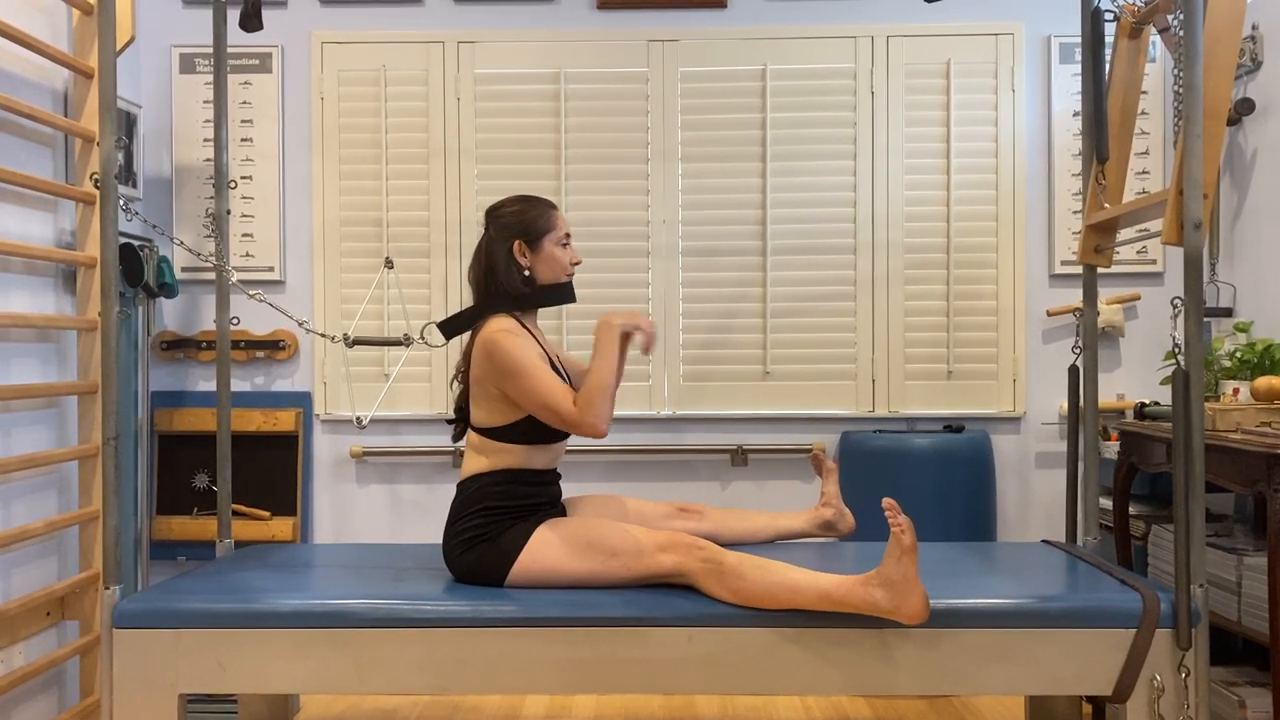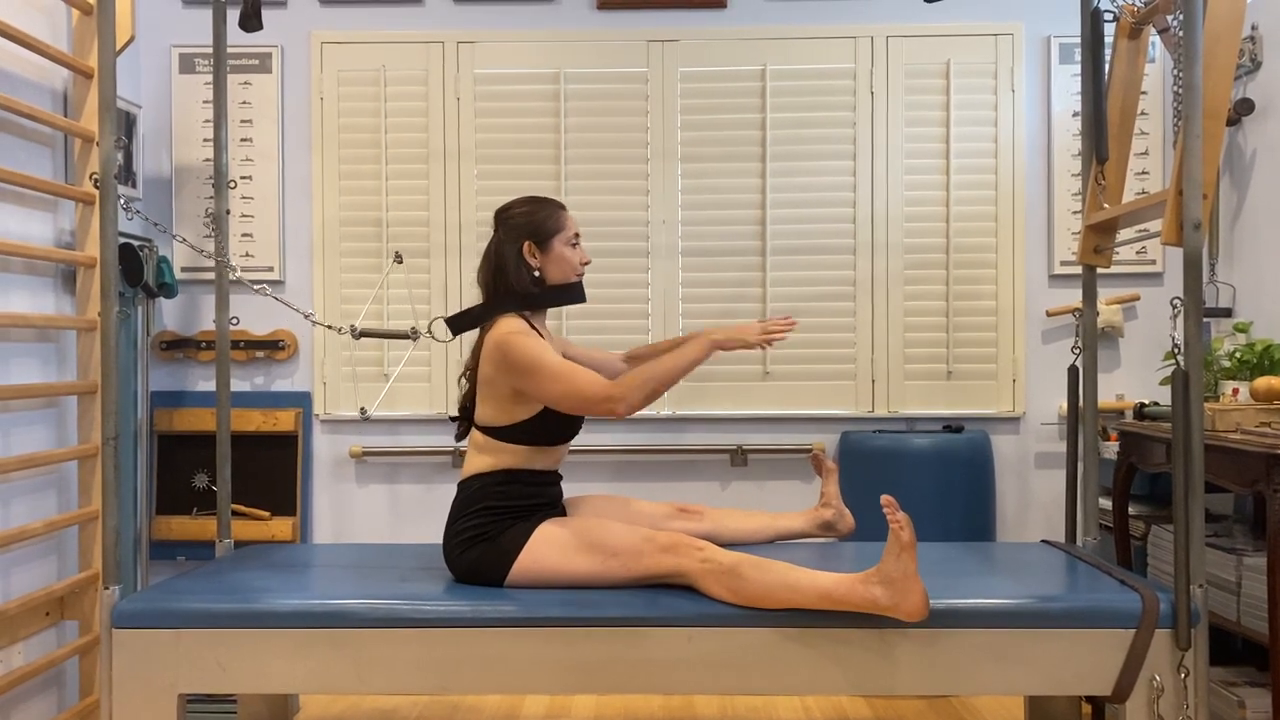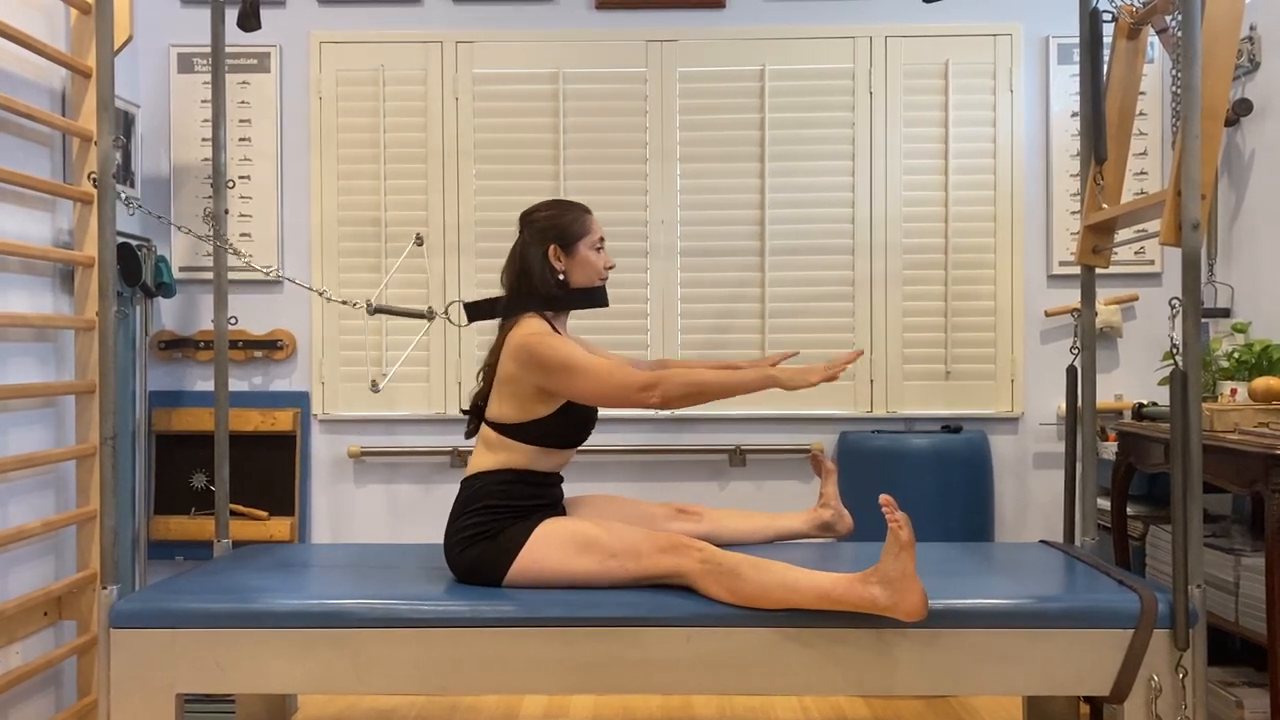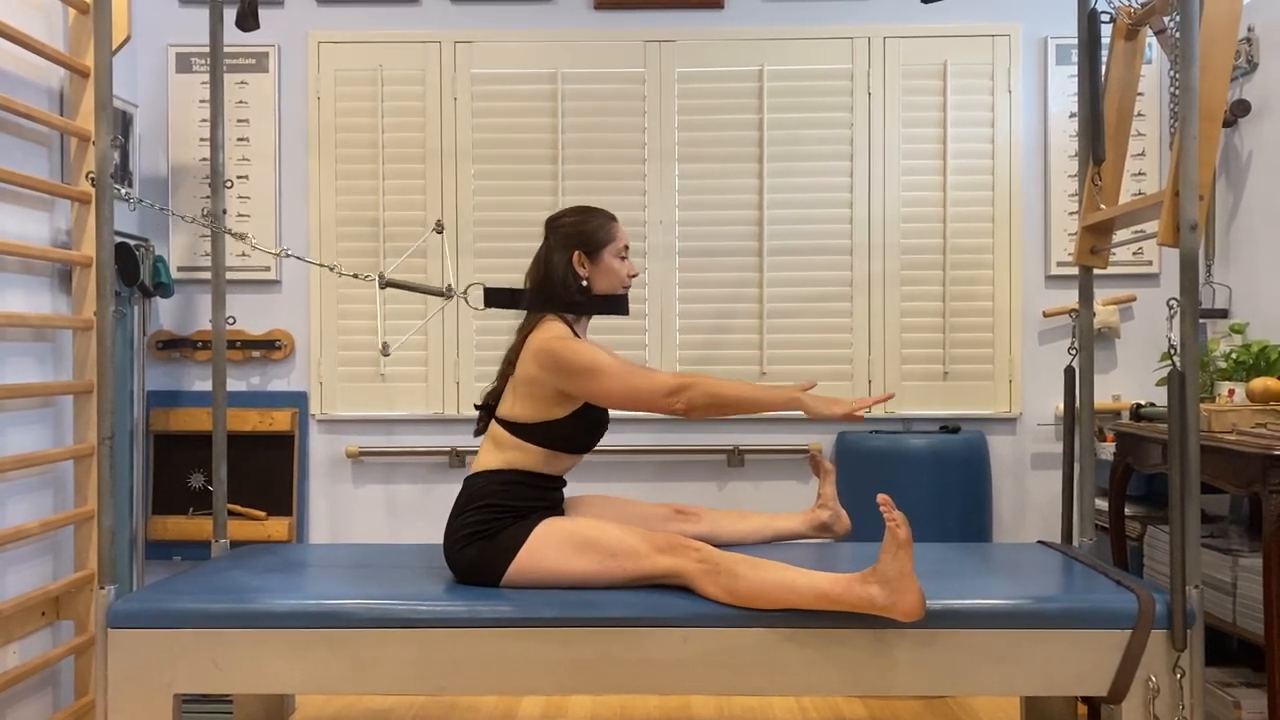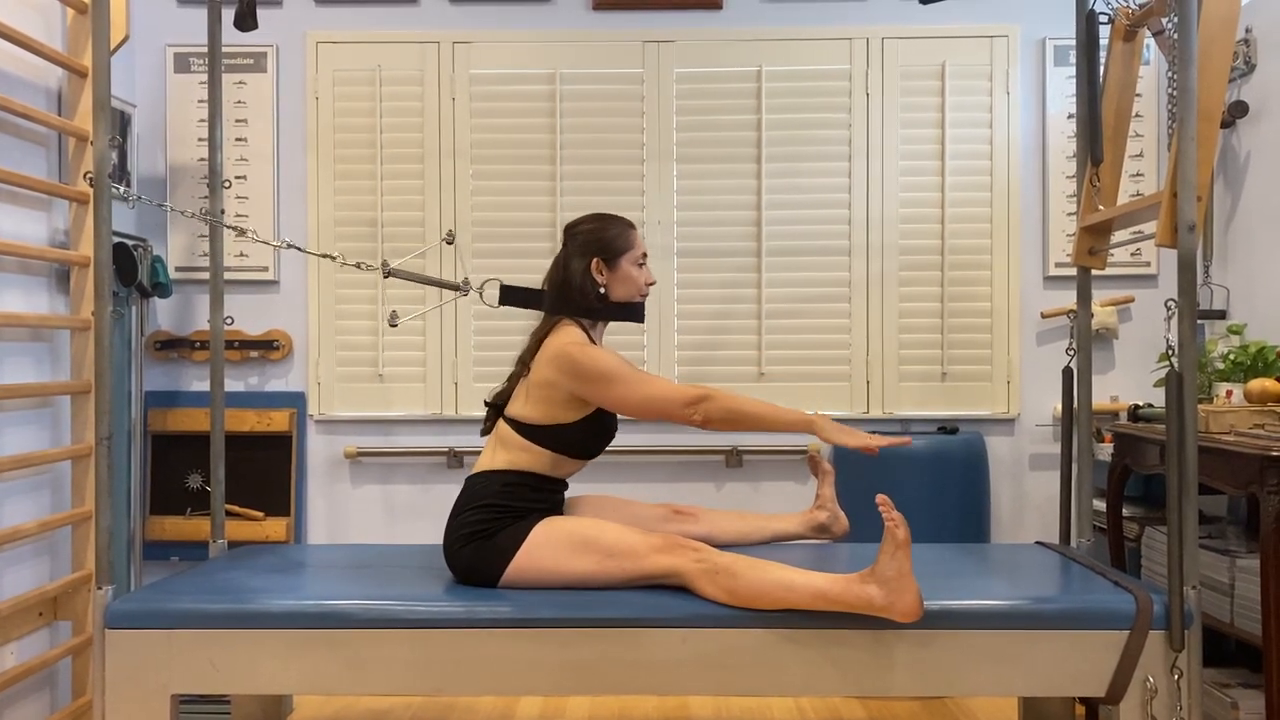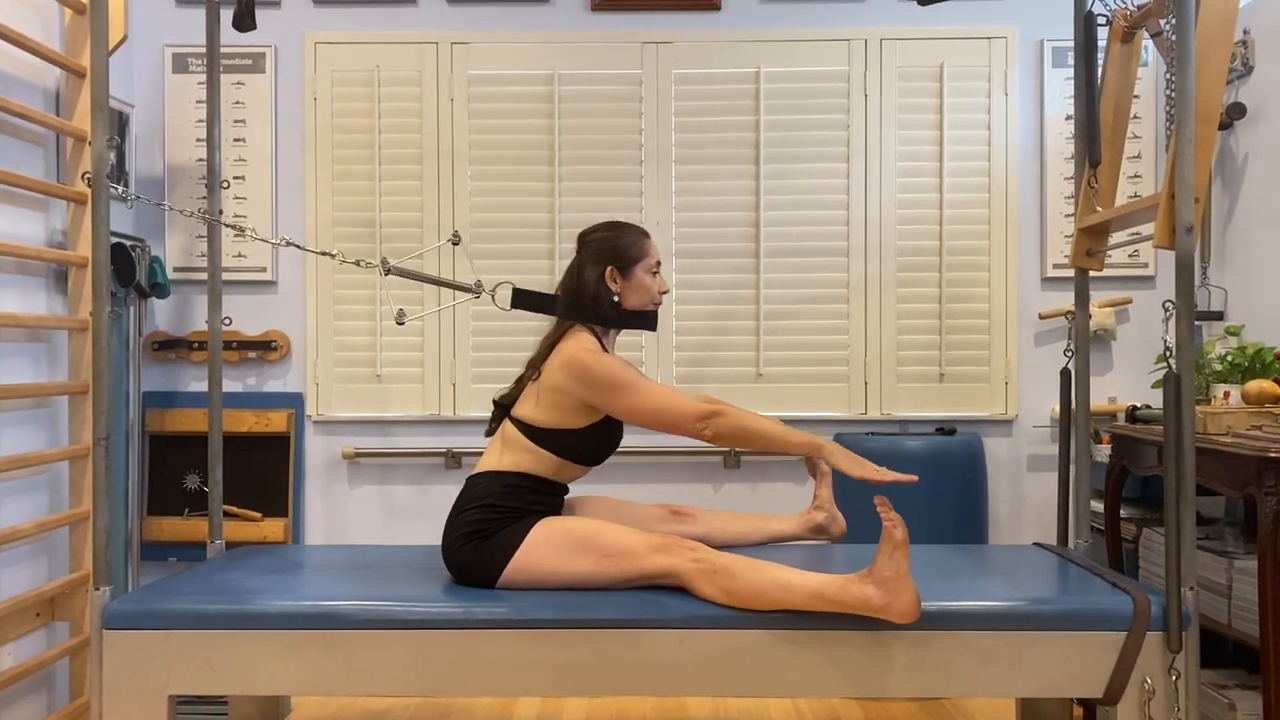
dt=0.3s
person 1, frame 1
left shoulder: (521, 330)
right shoulder: (501, 338)
left elbow: (593, 387)
right elbow: (591, 420)
left wrist: (620, 341)
right wrist: (609, 334)
left hip: (532, 512)
right hip: (493, 535)
left knee: (682, 516)
right knee: (681, 554)
left ankle: (819, 518)
person 1, frame 2
left shoulder: (529, 330)
right shoulder: (511, 339)
left elbow: (619, 366)
right elbow: (617, 398)
left wrist: (690, 341)
right wrist: (709, 342)
left hip: (533, 513)
right hip: (493, 535)
left knee: (683, 518)
right knee: (684, 554)
left ankle: (816, 517)
right ankle: (873, 591)
person 1, frame 3
left shoulder: (547, 334)
right shoulder: (533, 342)
left elbow: (646, 372)
right elbow: (655, 391)
left wrist: (749, 368)
right wrist: (773, 376)
left hip: (532, 513)
right hip: (494, 534)
left knee: (682, 518)
right knee: (683, 557)
left ankle: (815, 519)
right ankle: (873, 594)
person 1, frame 4
left shoulder: (562, 336)
right shoulder: (555, 346)
left elbow: (664, 384)
right elbow: (679, 397)
left wrist: (779, 394)
right wrist: (798, 400)
left hip: (529, 513)
right hip: (493, 534)
left knee: (681, 519)
right knee: (681, 557)
left ankle: (813, 519)
right ankle: (870, 592)
person 1, frame 5
left shoulder: (576, 341)
right shoulder: (572, 352)
left elbow: (683, 400)
right elbow: (697, 407)
left wrist: (798, 420)
right wrist: (814, 424)
left hip: (526, 515)
right hip: (491, 534)
left knee: (678, 519)
right knee: (681, 558)
left ankle: (809, 521)
right ankle: (870, 595)
person 1, frame 6
left shoulder: (586, 347)
right shoulder: (584, 360)
left elbow: (694, 408)
right elbow: (706, 421)
left wrist: (801, 440)
right wrist: (822, 448)
left hip: (526, 516)
right hip: (491, 535)
left knee: (676, 519)
right knee: (679, 557)
left ankle: (807, 522)
